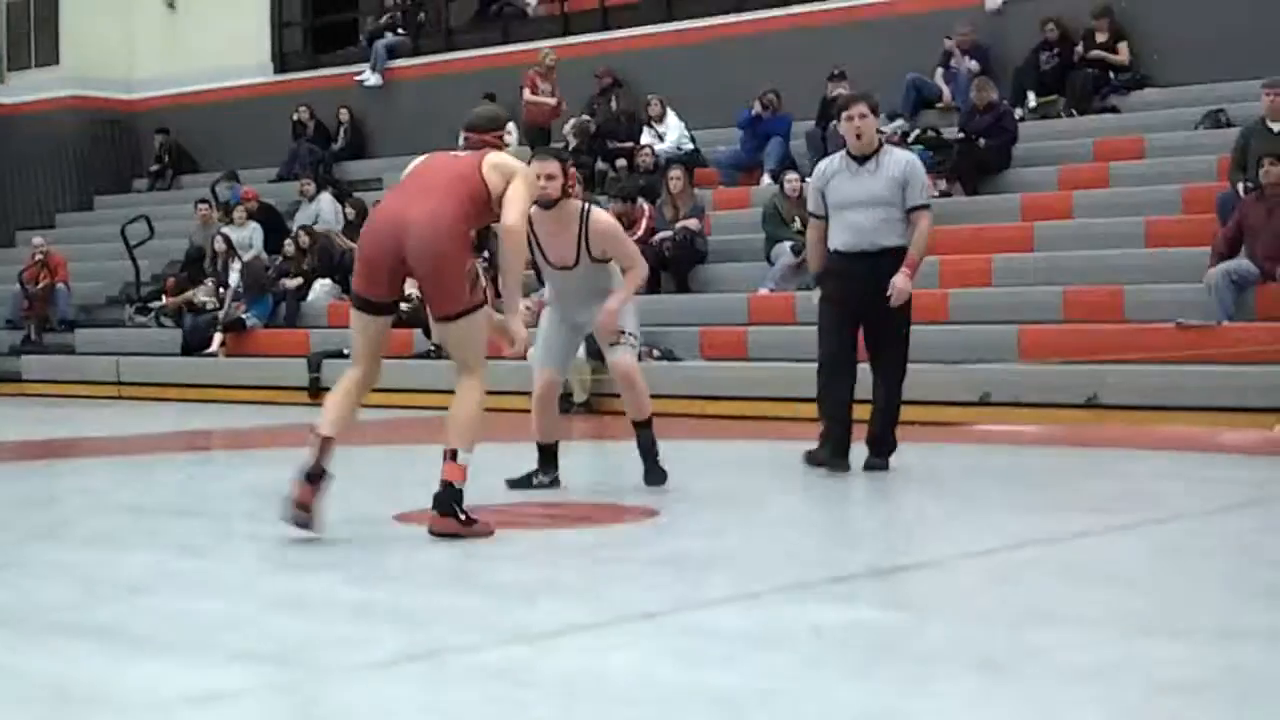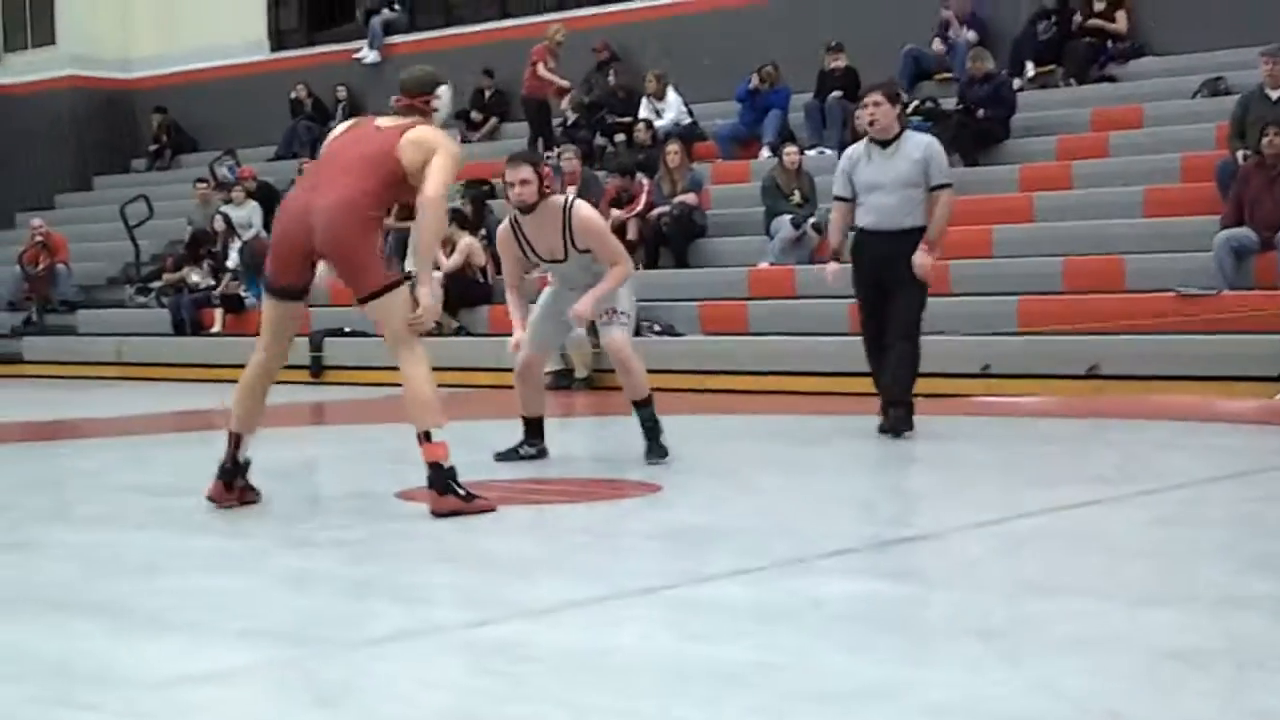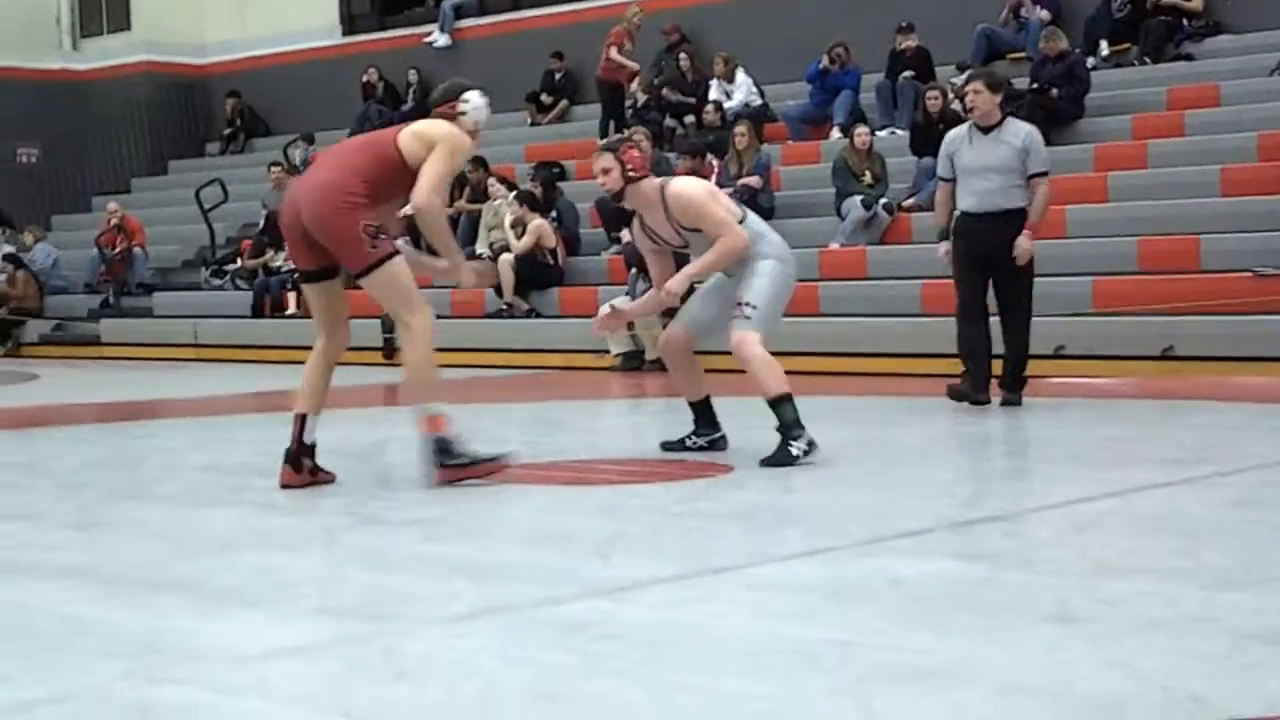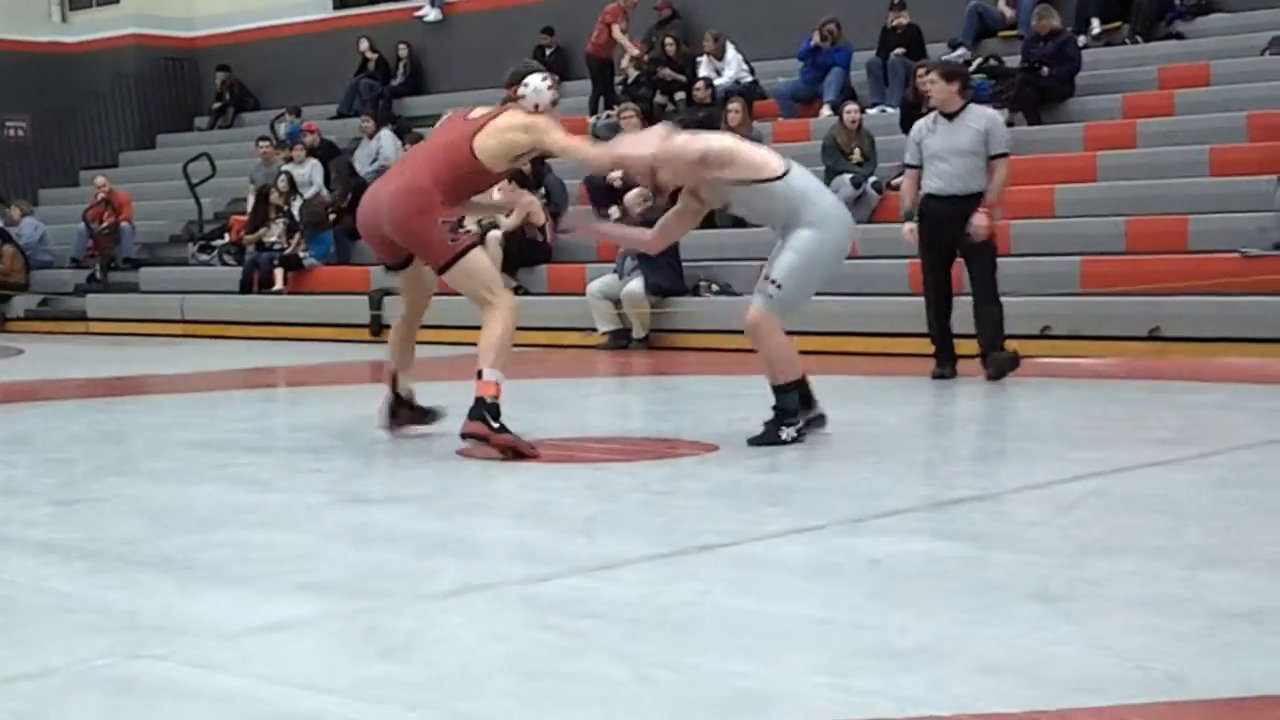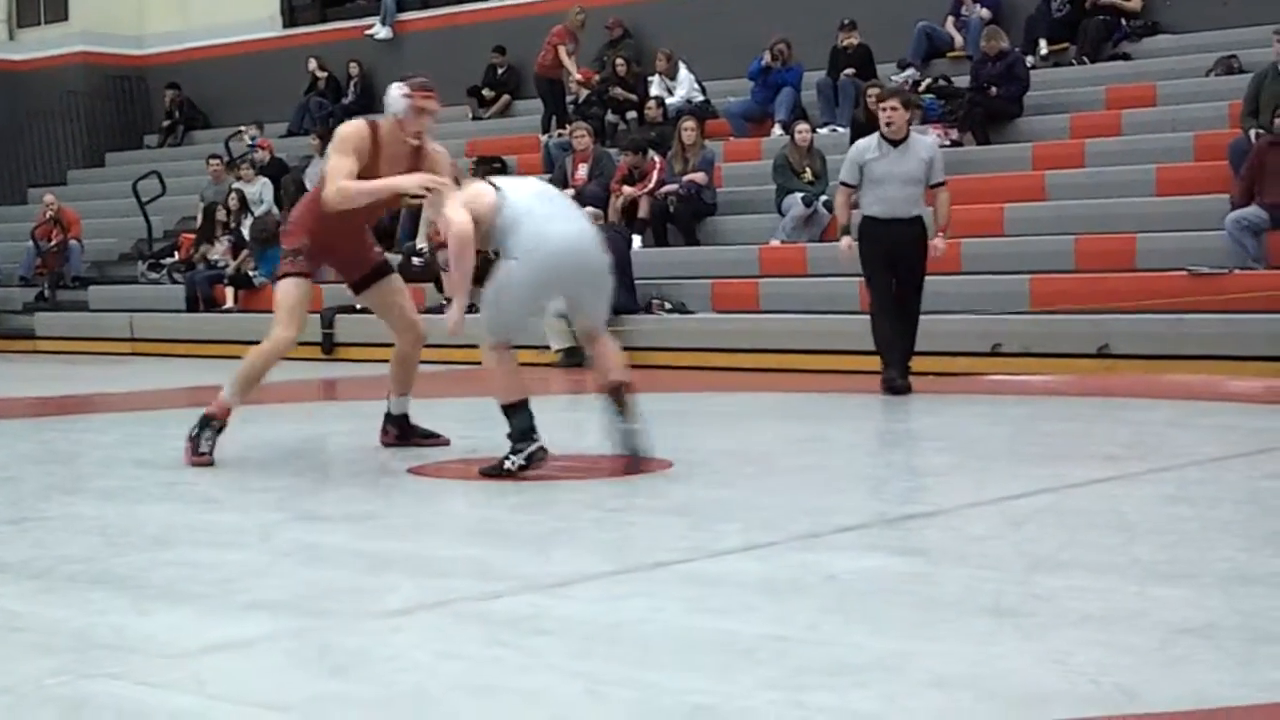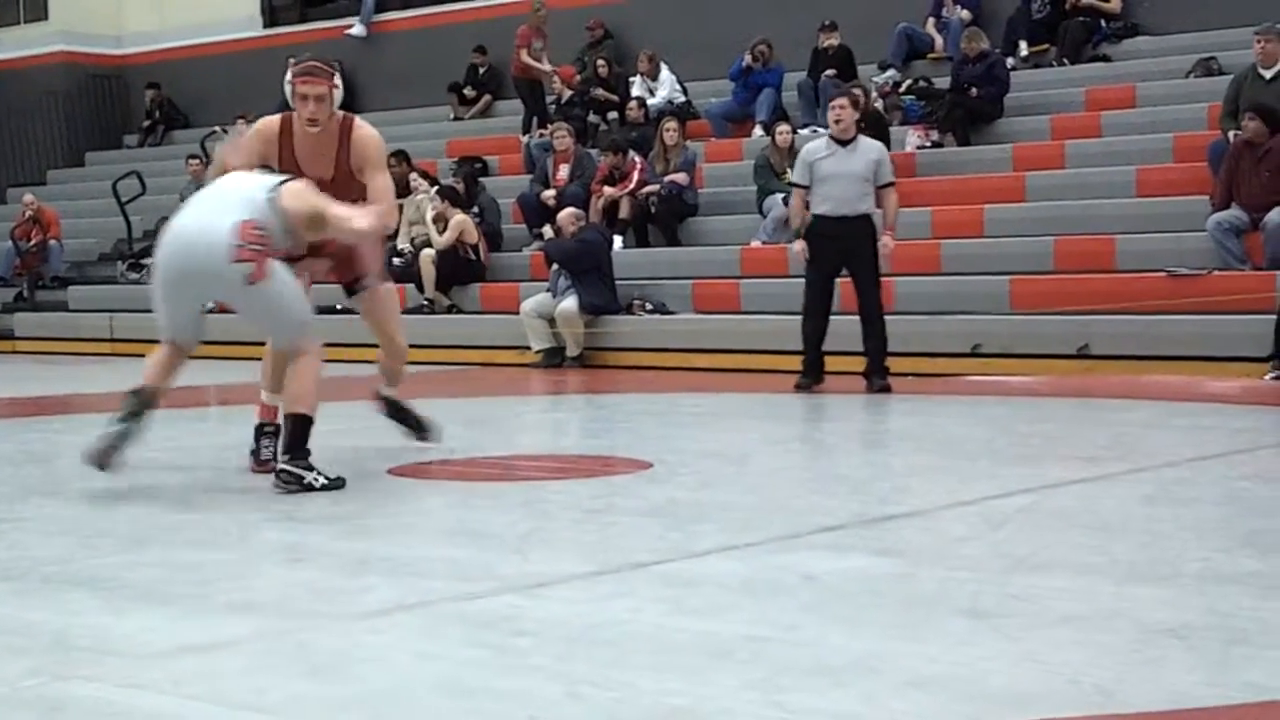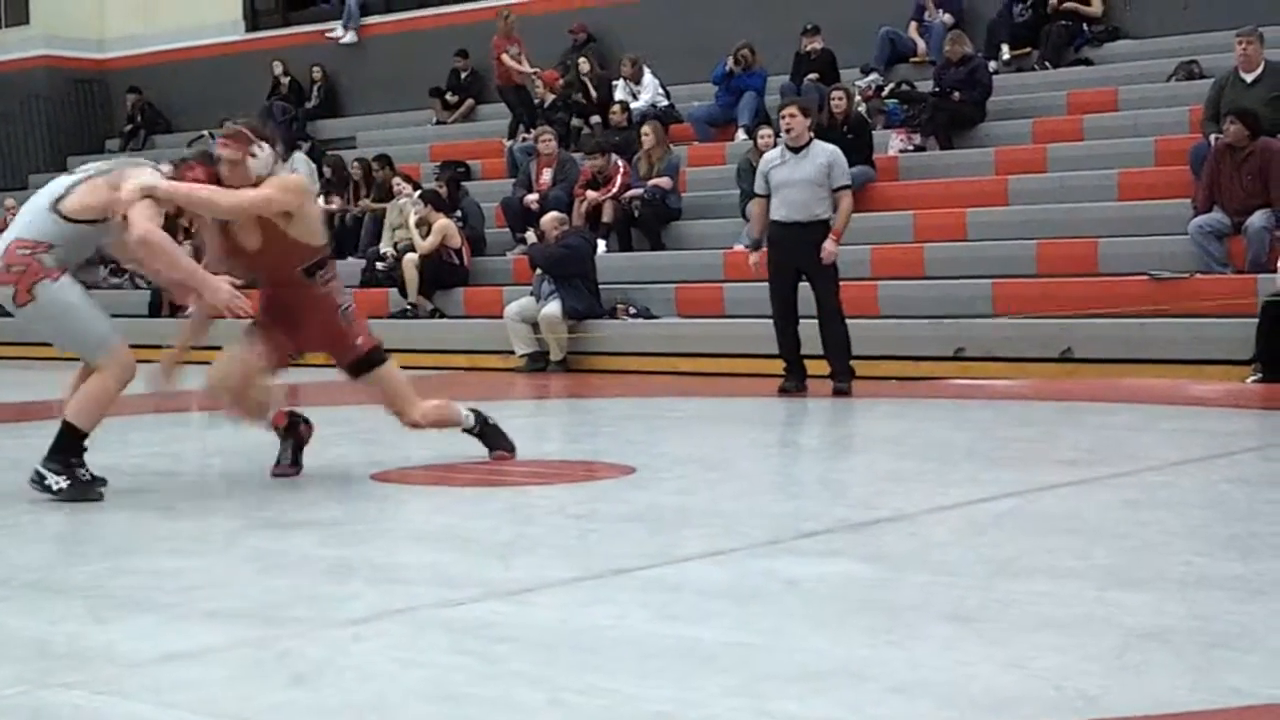
dt=0.7s
person 1, frame 1
left shoulder: (424, 162)
right shoulder: (514, 168)
right elbow: (512, 226)
left wrist: (484, 315)
right wrist: (512, 314)
left hip: (382, 228)
right hip: (436, 236)
left knee: (361, 371)
right knee: (471, 373)
left ankle: (314, 478)
right ankle: (448, 506)
person 1, frame 2
left shoulder: (350, 127)
right shoulder: (441, 143)
right elbow: (431, 199)
right wrist: (427, 281)
left hip: (295, 213)
right hip: (344, 223)
left knee: (271, 351)
right knee: (408, 352)
left ankle: (229, 476)
right ankle: (443, 483)
person 1, frame 3
left shoulder: (406, 137)
right shoulder: (455, 139)
right elbow: (424, 203)
left wrist: (438, 267)
right wrist: (458, 263)
left hip: (298, 201)
right hip: (337, 202)
left knee: (332, 337)
right knee: (416, 319)
left ankle: (299, 459)
right ankle: (444, 452)
person 1, frame 4
left shoulder: (466, 117)
right shoulder: (528, 126)
right elbow: (596, 157)
left wrist: (472, 197)
left hip: (375, 205)
right hip: (417, 209)
left knee: (417, 298)
right knee: (501, 304)
left ankle: (399, 402)
right ankle: (485, 416)
person 1, frame 5
left shoulder: (432, 157)
right shoulder: (355, 134)
right elbow: (335, 195)
right wrist: (397, 183)
left hip: (354, 240)
right hip: (308, 232)
left knee: (412, 330)
right knee: (284, 339)
left ankle: (397, 423)
right ankle: (211, 423)
person 1, frame 6
left shoulder: (363, 138)
right shoulder: (268, 132)
left elbow: (388, 216)
right elbow: (218, 181)
left hip: (350, 239)
left knee: (393, 341)
left ankle: (392, 398)
right ankle: (266, 429)
person 1, frame 7
left shoulder: (288, 189)
right shoulder: (217, 210)
left elbow: (234, 206)
left wrist: (160, 187)
right wrist: (178, 349)
left hip: (327, 314)
right hip: (279, 317)
left knee: (413, 413)
right knee: (222, 384)
left ankle: (475, 421)
right ankle: (289, 428)
person 2, frame 1
left shoulder: (906, 164)
right shoulder: (825, 171)
left elbow: (923, 223)
right elbow: (816, 230)
left wrist: (907, 271)
right wrist: (818, 280)
left hip: (889, 272)
right hip: (840, 273)
left knee: (889, 367)
right knee: (833, 360)
left ankle: (880, 448)
right ankle: (834, 446)
person 2, frame 2
left shoulder: (926, 147)
right shoulder: (851, 156)
left elbow: (943, 201)
right elbow: (841, 211)
left wrist: (927, 248)
right wrist: (834, 256)
left hip: (909, 246)
right hip: (867, 248)
left knee: (904, 329)
right knee: (875, 333)
left ankle: (897, 407)
right ankle: (894, 408)
person 2, frame 3
left shoulder: (1025, 135)
right shoulder: (953, 139)
left elbow: (1041, 188)
right elbow: (945, 191)
left wrist: (1029, 233)
right wrist: (943, 236)
left hip: (1011, 228)
right hip: (969, 230)
left knee: (1015, 312)
right knee: (969, 309)
left ankle: (1012, 385)
right ankle: (976, 383)
person 2, frame 4
left shoulder: (988, 119)
right shoulder: (920, 128)
left elbow: (1000, 169)
right elbow: (911, 177)
left wrist: (985, 211)
right wrist: (908, 217)
left hip: (975, 211)
right hip: (933, 211)
left knee: (984, 282)
right knee: (935, 288)
left ankle: (994, 353)
right ankle: (945, 359)
person 2, frame 5
left shoulder: (928, 148)
right shoulder: (861, 149)
left elbow: (940, 193)
right elbow: (843, 195)
left wrist: (940, 233)
right wrist: (844, 232)
left hip: (912, 231)
right hip: (874, 231)
left knee: (908, 304)
right knee: (882, 304)
left ankle: (901, 368)
right ankle: (892, 369)
person 2, frame 6
left shoulder: (875, 150)
right shoulder: (811, 152)
left elbow: (888, 194)
right elbow: (798, 197)
left wrist: (888, 232)
right wrist: (798, 235)
left hip: (860, 230)
right hip: (822, 231)
left knee: (870, 303)
right knee: (815, 305)
left ankle: (877, 371)
right ankle: (812, 369)
person 2, frame 7
left shoulder: (830, 154)
right shoulder: (769, 160)
left elbow: (845, 200)
right elbow: (760, 205)
left wrist: (834, 237)
right wrist: (755, 245)
left hip: (817, 235)
right hip: (780, 238)
left knee: (829, 306)
right knee: (783, 310)
left ankle: (842, 374)
right ankle: (794, 373)
person 3, frame 1
left shoulder: (598, 223)
right shoulder: (523, 227)
left elbow: (637, 267)
left wrist: (614, 304)
left hip: (607, 300)
right hip: (560, 307)
left knee: (625, 368)
right knee: (543, 387)
left ankle: (650, 456)
right ankle: (547, 469)
person 3, frame 2
left shoulder: (580, 216)
right shoulder: (507, 233)
left elbow: (624, 265)
right elbow: (513, 286)
left wrist: (592, 299)
right wrist: (519, 329)
left hip: (607, 281)
right hip: (563, 286)
left knee: (618, 346)
right knee: (526, 363)
left ankle: (652, 430)
right ankle: (533, 440)
person 3, frame 3
left shoulder: (681, 192)
right shoulder: (641, 229)
left elbow: (736, 239)
right elbow: (664, 292)
left wrist: (686, 275)
right wrist: (626, 313)
left hip: (766, 259)
right hip: (731, 271)
left knee: (743, 341)
right knee: (671, 343)
left ankle: (795, 436)
right ankle: (708, 430)
person 3, frame 4
left shoulder: (699, 150)
right shoulder: (696, 194)
left elbow: (648, 153)
right elbow: (655, 242)
left wrist: (630, 147)
right wrist: (599, 229)
left hip: (821, 225)
right hip: (805, 227)
left knee: (760, 321)
right knee: (760, 321)
left ankle: (792, 419)
right ankle: (805, 408)
person 3, frame 5
left shoulder: (457, 202)
right shoulder: (522, 188)
left elbow: (462, 233)
left wrist: (460, 300)
left hip: (540, 253)
right hip: (588, 248)
left knee: (496, 347)
right knee: (593, 334)
left ankle: (525, 443)
right ankle: (625, 418)
person 3, frame 6
left shoulder: (243, 180)
right shoulder: (316, 206)
right elbow: (364, 228)
left hip: (176, 246)
right hip: (236, 251)
left knee: (176, 346)
right knee: (304, 351)
left ankle: (127, 422)
right ankle: (294, 463)
person 3, frame 7
left shoulder: (136, 173)
right elbow: (142, 235)
left wrist: (155, 271)
right wrist: (207, 282)
left knee: (101, 360)
right knee: (118, 365)
left ankle: (68, 464)
right ankle: (54, 466)
